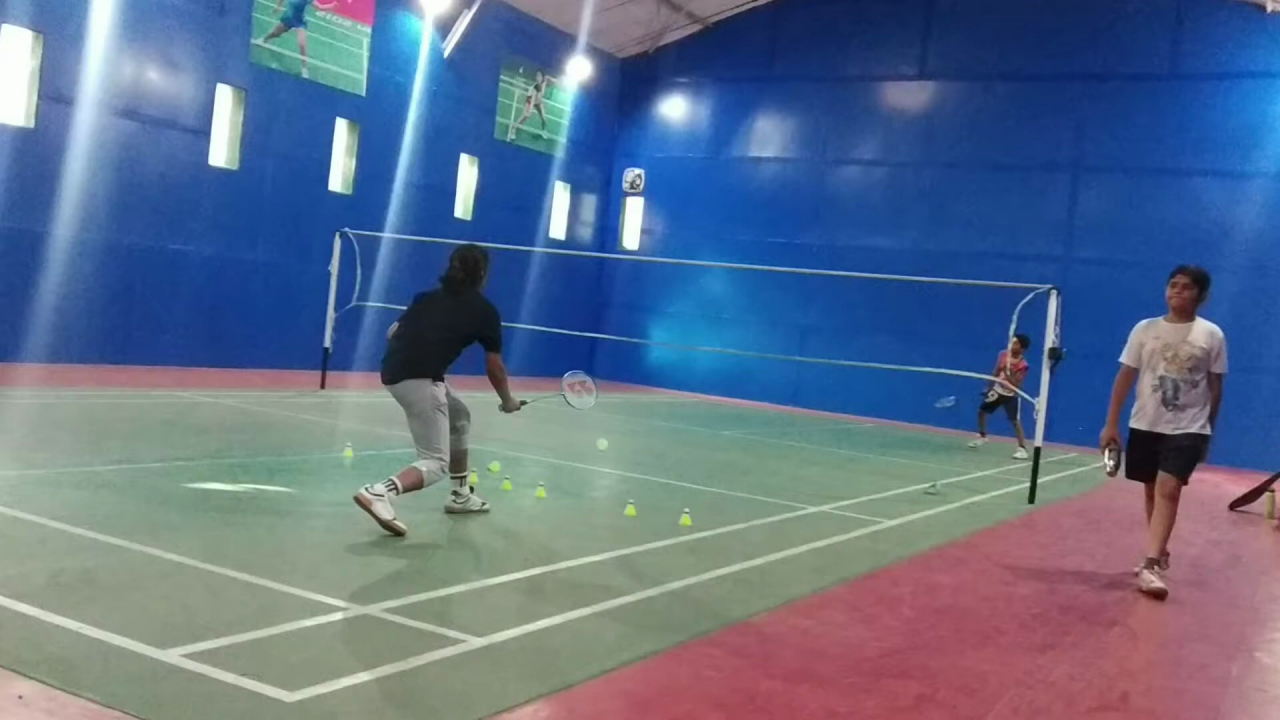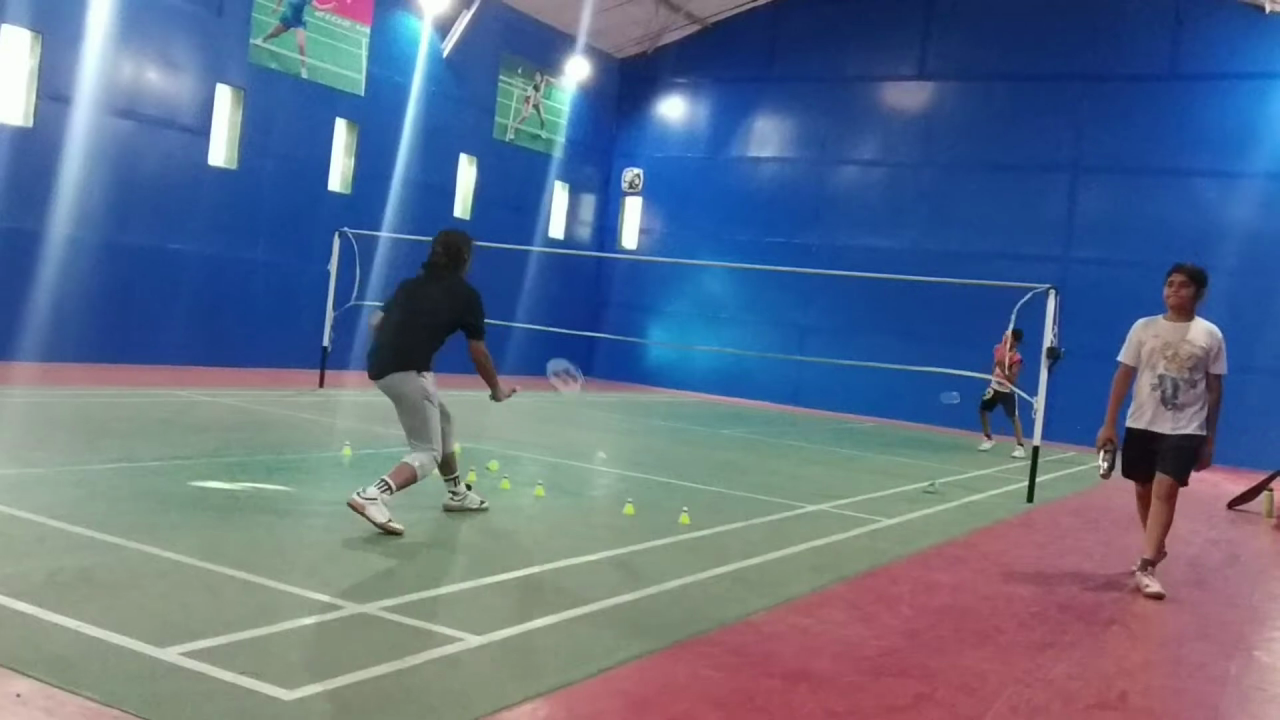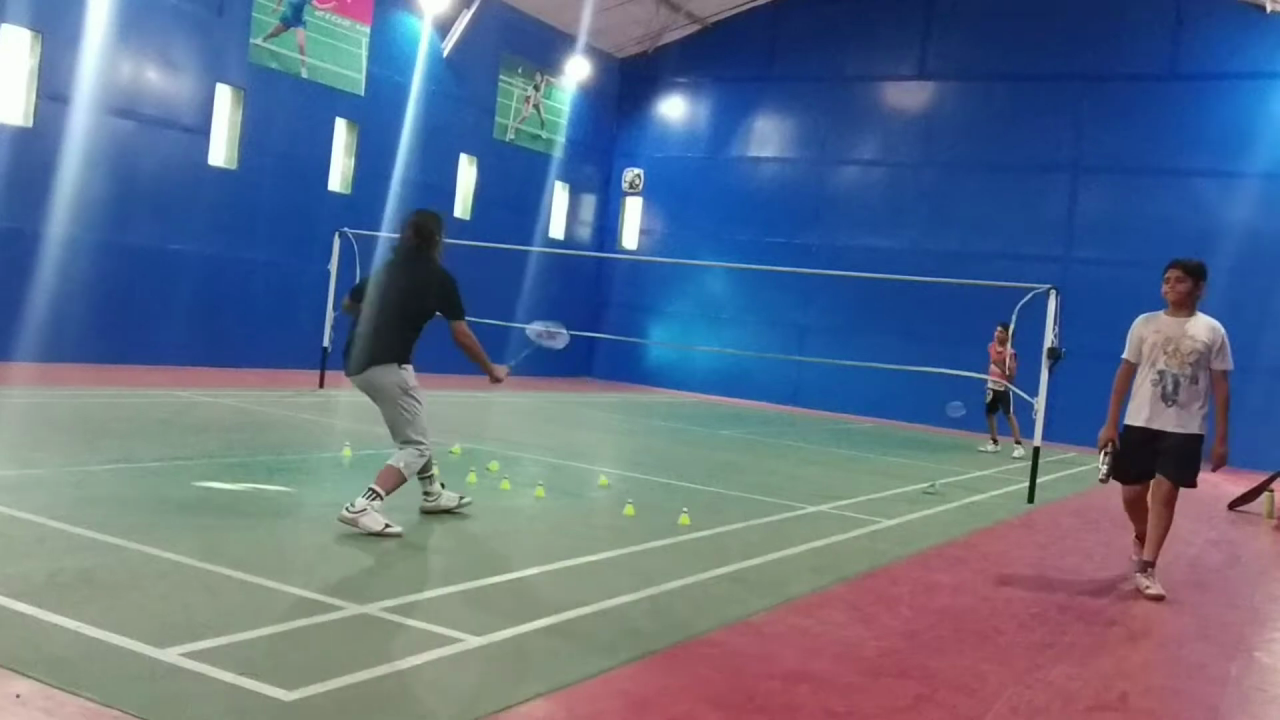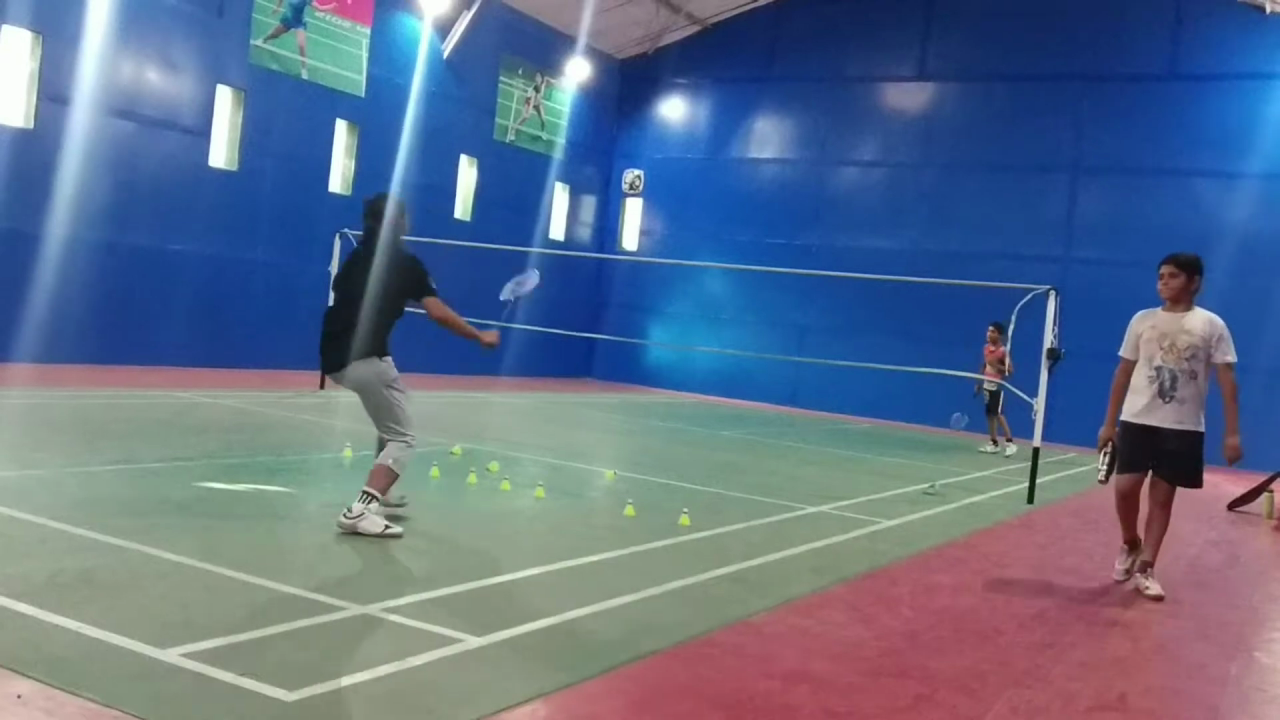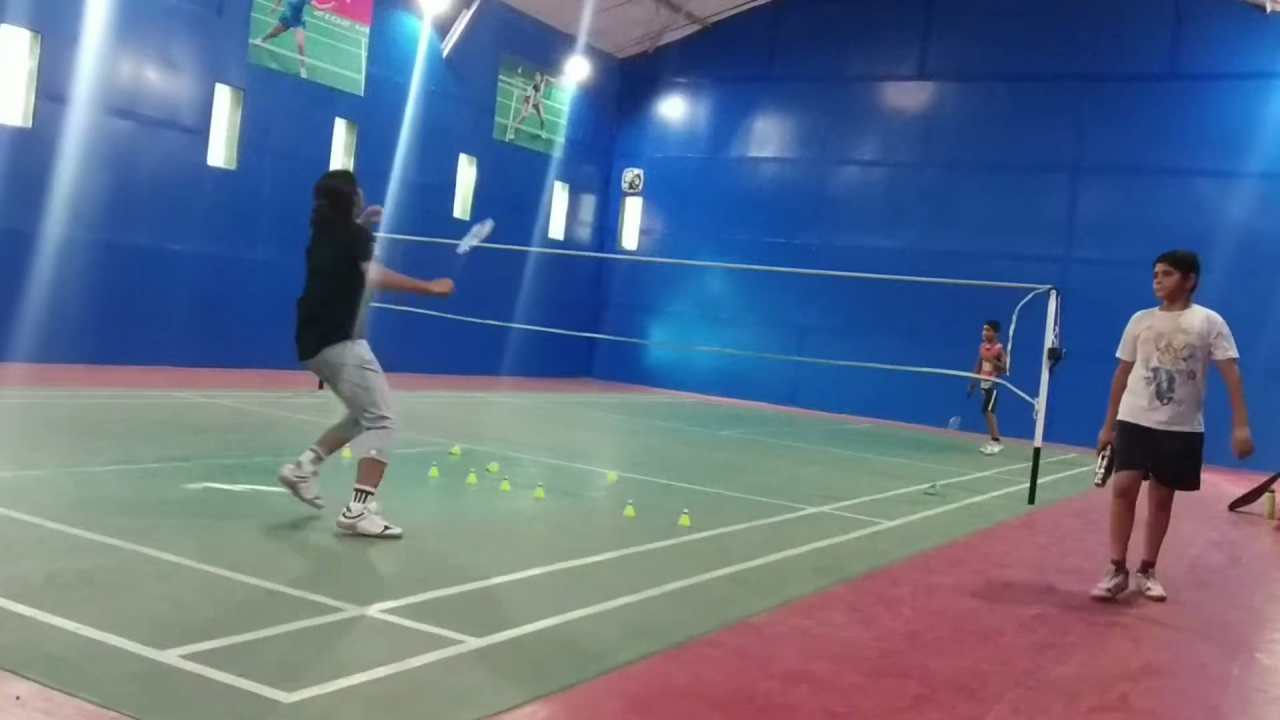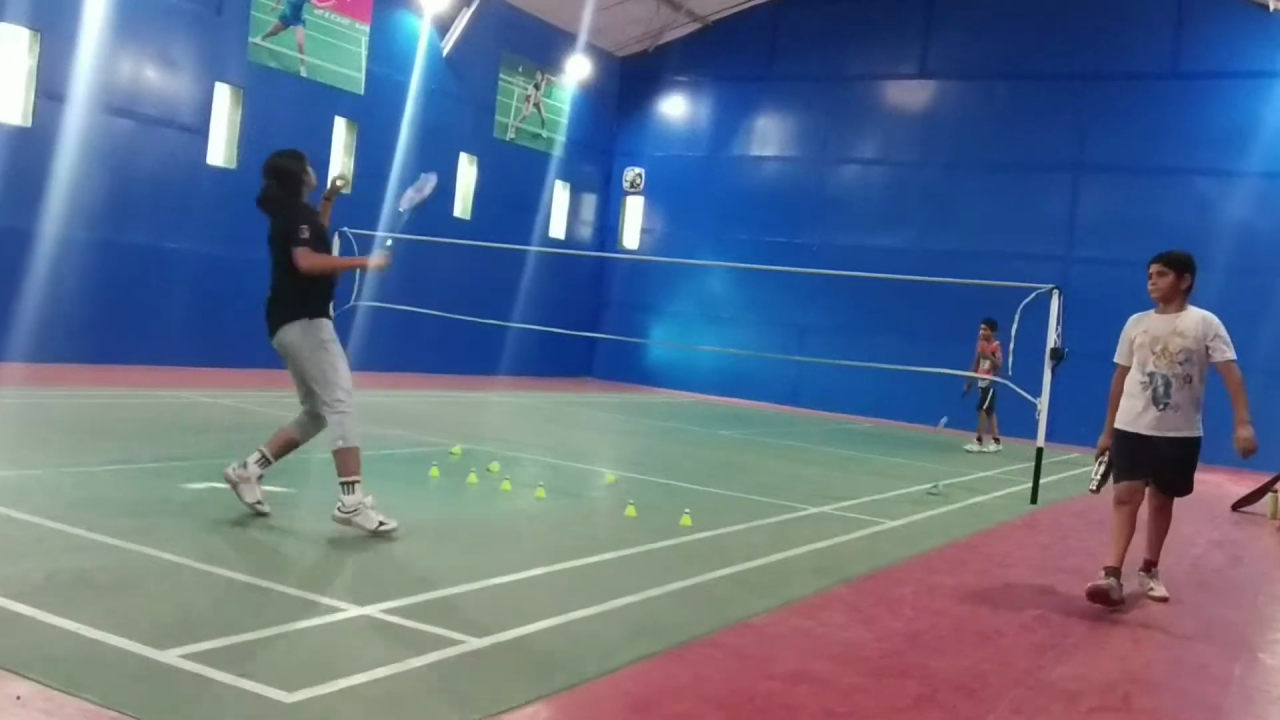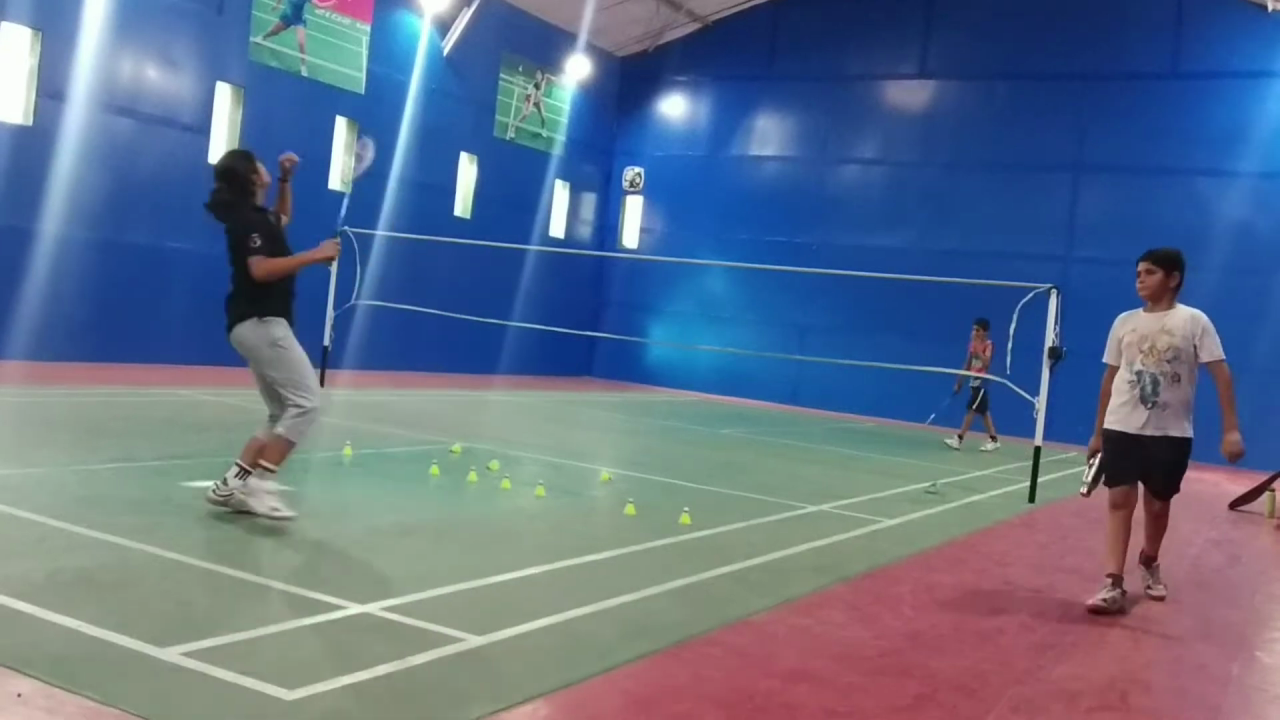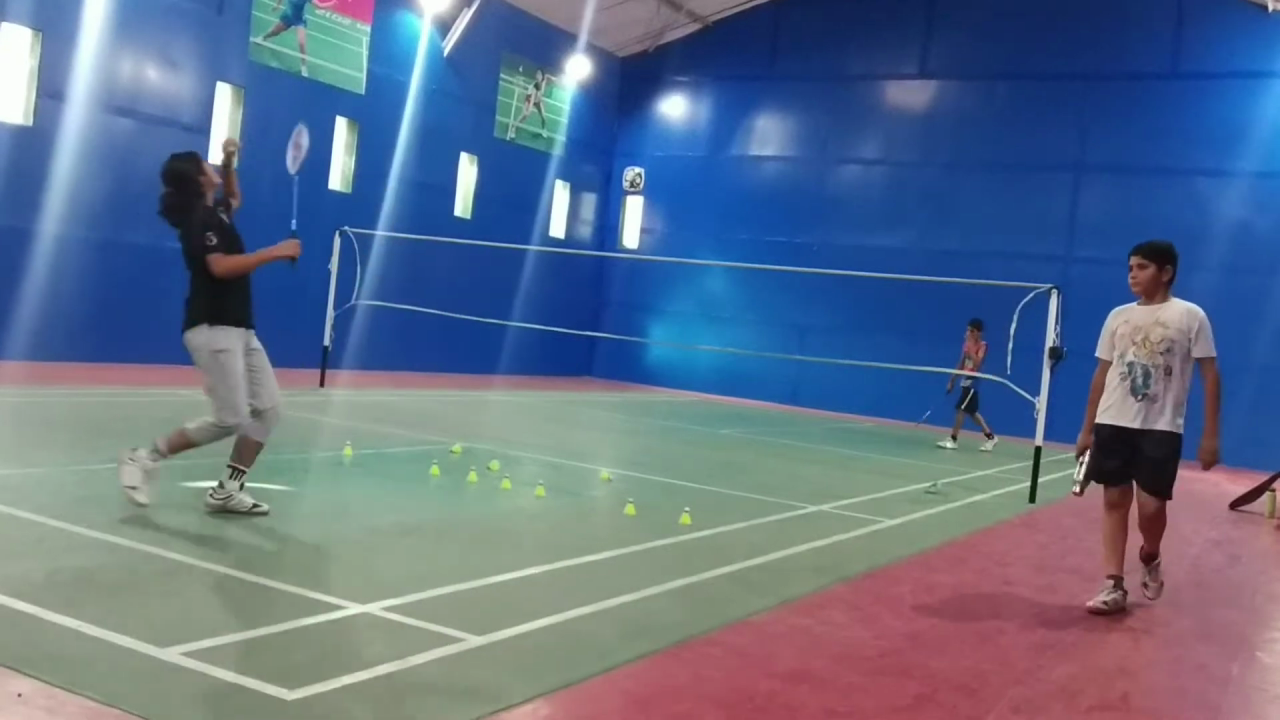
dt=0.1s
person 1, frame 1
left shoulder: (1212, 336)
right shoulder: (1144, 329)
left elbow: (1215, 389)
right elbow: (1124, 378)
left wrist: (1206, 432)
right wrist: (1111, 424)
left hip: (1187, 431)
right hip: (1144, 426)
left knee: (1167, 491)
right knee: (1151, 491)
left ankle: (1150, 566)
right ankle: (1158, 553)
person 1, frame 2
left shoulder: (1211, 336)
right shoulder: (1143, 328)
left elbow: (1214, 391)
right elbow: (1123, 377)
left wrist: (1209, 440)
right wrist: (1108, 424)
left hip: (1184, 431)
right hip: (1141, 426)
left knee: (1164, 492)
right knee: (1144, 492)
left ankle: (1146, 567)
right ankle: (1157, 548)
person 1, frame 3
left shoulder: (1213, 331)
right shoulder: (1144, 324)
left elbow: (1220, 386)
right elbow: (1124, 375)
left wrist: (1221, 439)
right wrist: (1110, 424)
left hip: (1185, 430)
right hip: (1138, 423)
left knee: (1165, 495)
right knee: (1132, 493)
left ankle: (1146, 568)
right ankle: (1143, 541)
person 1, frame 4
left shoulder: (1211, 325)
right shoulder: (1142, 320)
left elbow: (1226, 379)
right elbow: (1123, 372)
left wrist: (1232, 431)
right wrist: (1109, 422)
left hip: (1184, 427)
right hip: (1136, 419)
left knee: (1162, 494)
right knee: (1125, 488)
left ankle: (1145, 568)
right ankle: (1130, 545)
person 1, frame 5
left shoulder: (1209, 322)
right shoulder: (1139, 321)
left elbow: (1231, 373)
right elbow: (1122, 373)
left wrist: (1241, 425)
right wrist: (1109, 424)
left hip: (1182, 428)
right hip: (1134, 421)
left knee: (1161, 497)
right knee: (1123, 488)
left ankle: (1147, 570)
right ankle: (1117, 570)
person 1, frame 6
left shoulder: (1205, 324)
right shoulder: (1136, 324)
left elbow: (1231, 373)
right elbow: (1120, 378)
left wrist: (1243, 424)
right wrist: (1107, 431)
left hip: (1179, 433)
right hip: (1131, 428)
left knee: (1161, 502)
right knee: (1125, 496)
left ankle: (1149, 569)
right ankle: (1112, 578)
person 1, frame 7
left shoulder: (1195, 322)
right shoulder: (1124, 322)
left elbow: (1221, 376)
right elbow: (1109, 379)
left wrist: (1231, 429)
right wrist: (1097, 432)
left hip: (1170, 432)
right hip: (1121, 428)
left knee: (1155, 505)
right knee: (1119, 501)
left ankle: (1148, 559)
right ankle: (1113, 585)
person 1, frame 8
left shoulder: (1190, 316)
right shoulder: (1118, 317)
left elbow: (1210, 374)
right elbow: (1103, 374)
left wrist: (1210, 433)
right wrist: (1087, 428)
left hip: (1162, 428)
right hip: (1113, 423)
left knee: (1151, 507)
right knee: (1115, 501)
left ankle: (1150, 557)
right ankle: (1113, 586)
person 2, frame 1
left shoulder: (428, 298)
right shoulder: (483, 309)
left elbow: (395, 332)
right elbow: (494, 364)
right wrist: (507, 400)
left hip: (394, 371)
right hip: (420, 378)
left knee: (459, 415)
right knee: (435, 462)
left ankle: (461, 493)
right ankle: (378, 493)
person 2, frame 2
left shoulder: (411, 284)
right shoulder: (467, 295)
left elbow: (377, 322)
right elbow: (477, 351)
right wrist: (497, 389)
left hip: (381, 365)
right hip: (407, 370)
left knee: (440, 420)
right knee: (427, 454)
left ankle: (457, 492)
right ankle: (372, 495)
person 2, frame 3
left shoulder: (385, 268)
right shoulder: (439, 278)
left elbow: (351, 305)
right elbow: (461, 335)
right wrist: (491, 370)
left hip: (356, 362)
right hip: (387, 363)
left knee: (412, 429)
right knee: (414, 447)
left ankle: (433, 492)
right ankle: (363, 506)
person 2, frame 4
left shoulder: (355, 258)
right shoulder: (404, 262)
right elbow: (436, 311)
right wrist: (480, 337)
left hip: (334, 358)
right hip: (366, 357)
left knee: (394, 425)
right knee: (401, 439)
left ankle: (378, 494)
right ankle: (359, 510)
person 2, frame 5
left shoulder: (323, 237)
right shoulder: (354, 235)
right elbow: (377, 277)
right wrist: (431, 288)
left hip: (310, 345)
right hip: (338, 342)
left knee: (362, 418)
right knee: (381, 422)
left ankle: (303, 466)
right ankle: (357, 511)
person 2, frame 6
left shoulder: (287, 215)
right shoulder: (297, 213)
left elbow: (318, 231)
right elbow: (307, 263)
left wrist: (330, 196)
right wrist: (365, 261)
left hip: (292, 324)
right hip: (304, 322)
left knee: (316, 414)
right knee: (339, 407)
left ankle: (248, 469)
right ankle: (352, 501)
person 2, frame 7
left shoulder: (258, 215)
right shoulder: (248, 218)
left elbow: (282, 213)
right elbow: (262, 271)
left wrist: (286, 175)
right wrist: (316, 254)
left hip: (266, 324)
right hip: (259, 323)
left knee: (285, 412)
right knee: (303, 405)
left ankle: (232, 485)
right ankle: (257, 483)
person 2, frame 8
left shoulder: (214, 213)
right shoulder: (200, 221)
left elbow: (234, 199)
right elbow: (222, 267)
left wrist: (229, 163)
right wrist: (274, 252)
left hip: (240, 329)
right hip: (213, 329)
left knee: (267, 410)
right knee: (229, 420)
left ankle: (228, 490)
right ankle: (142, 458)
